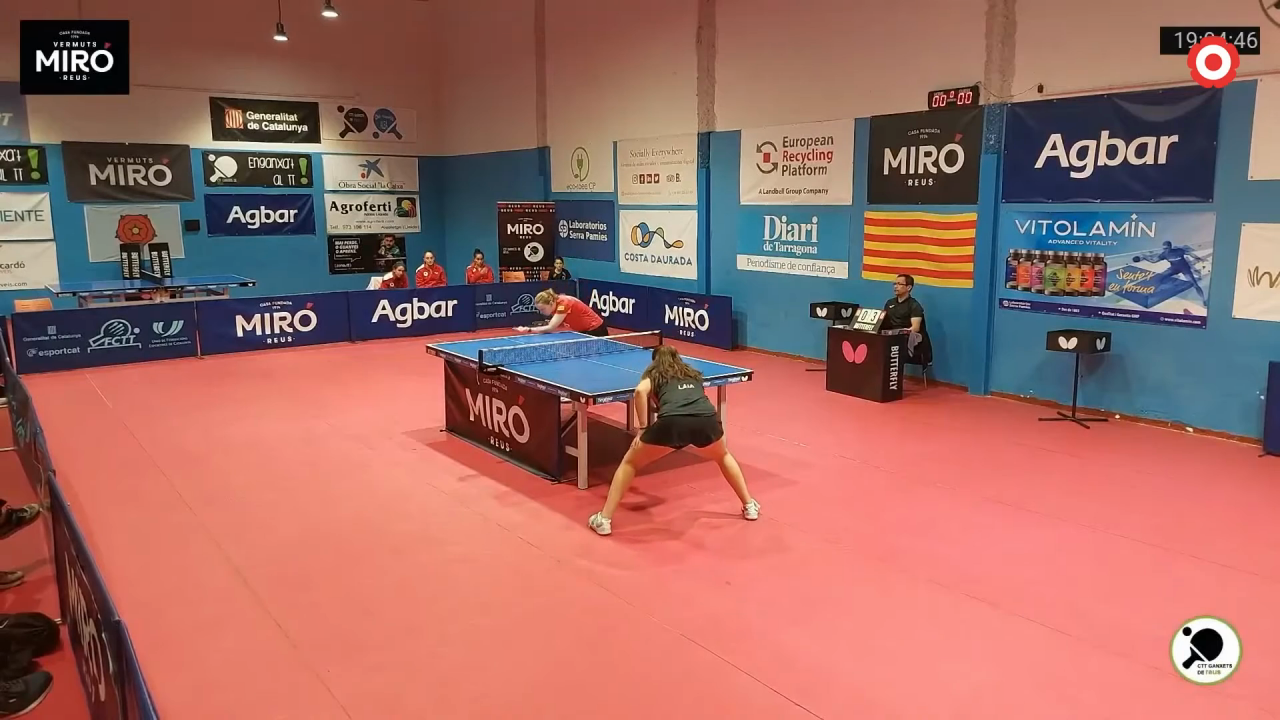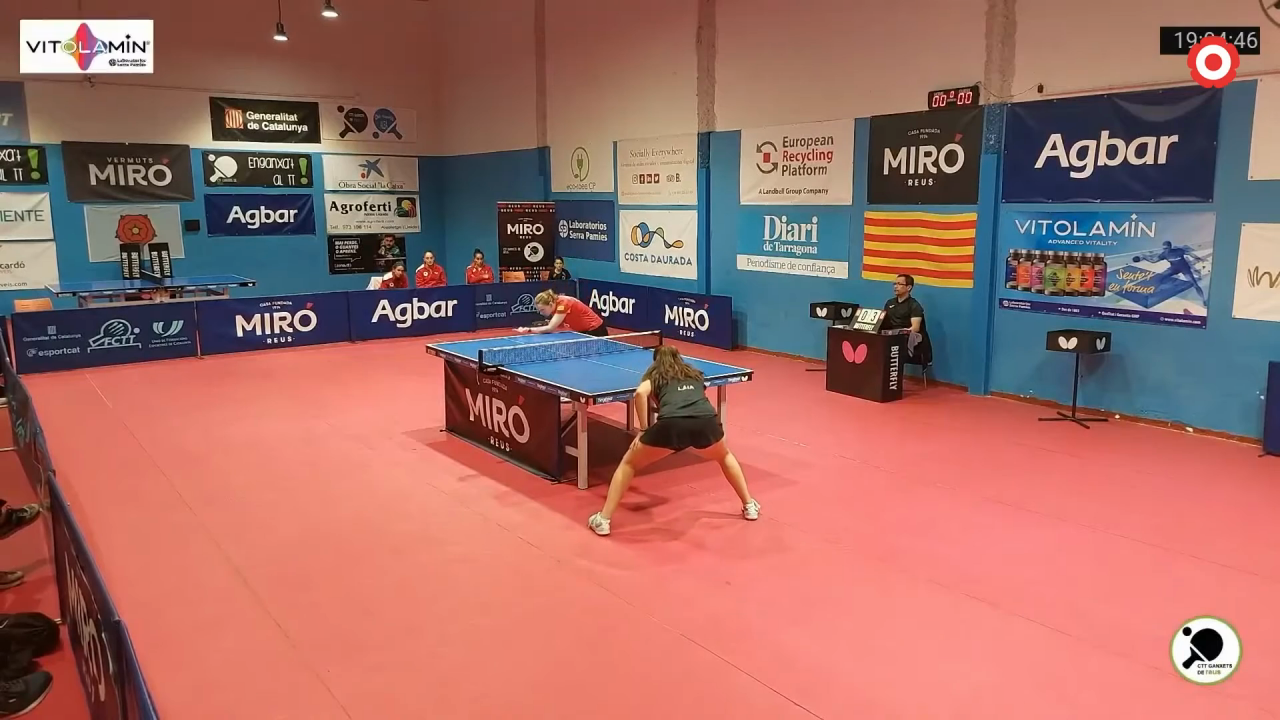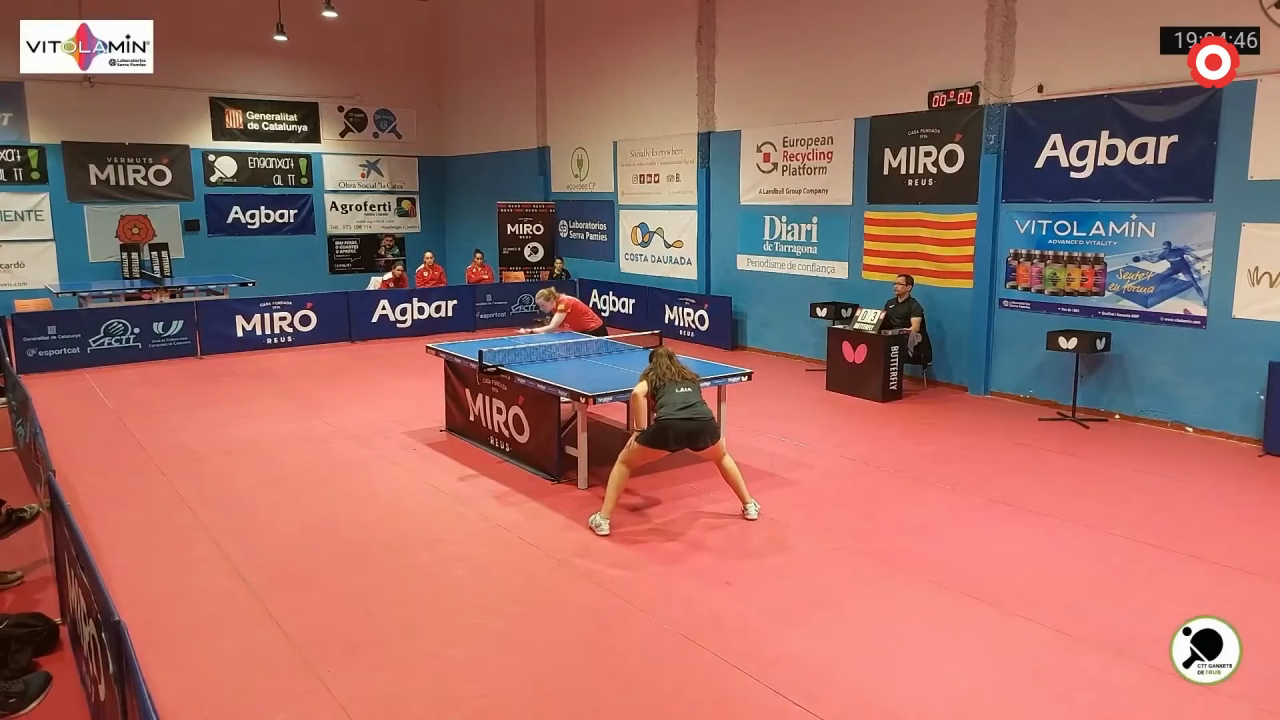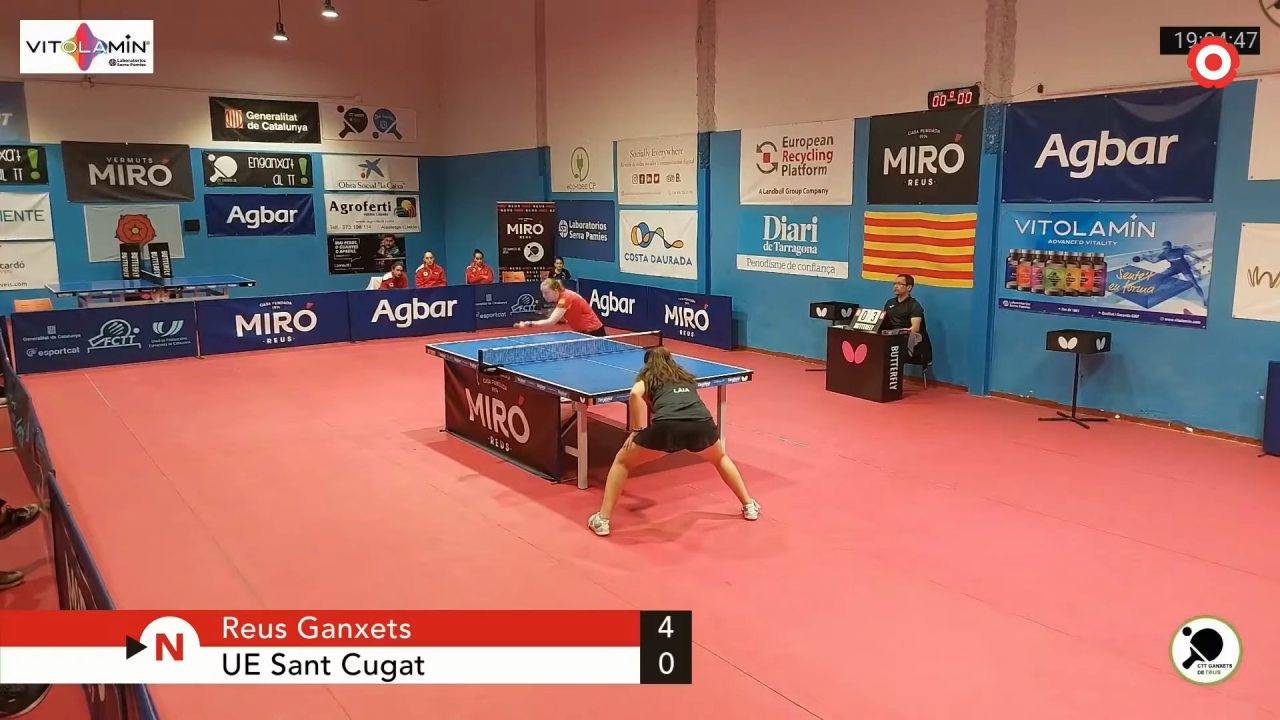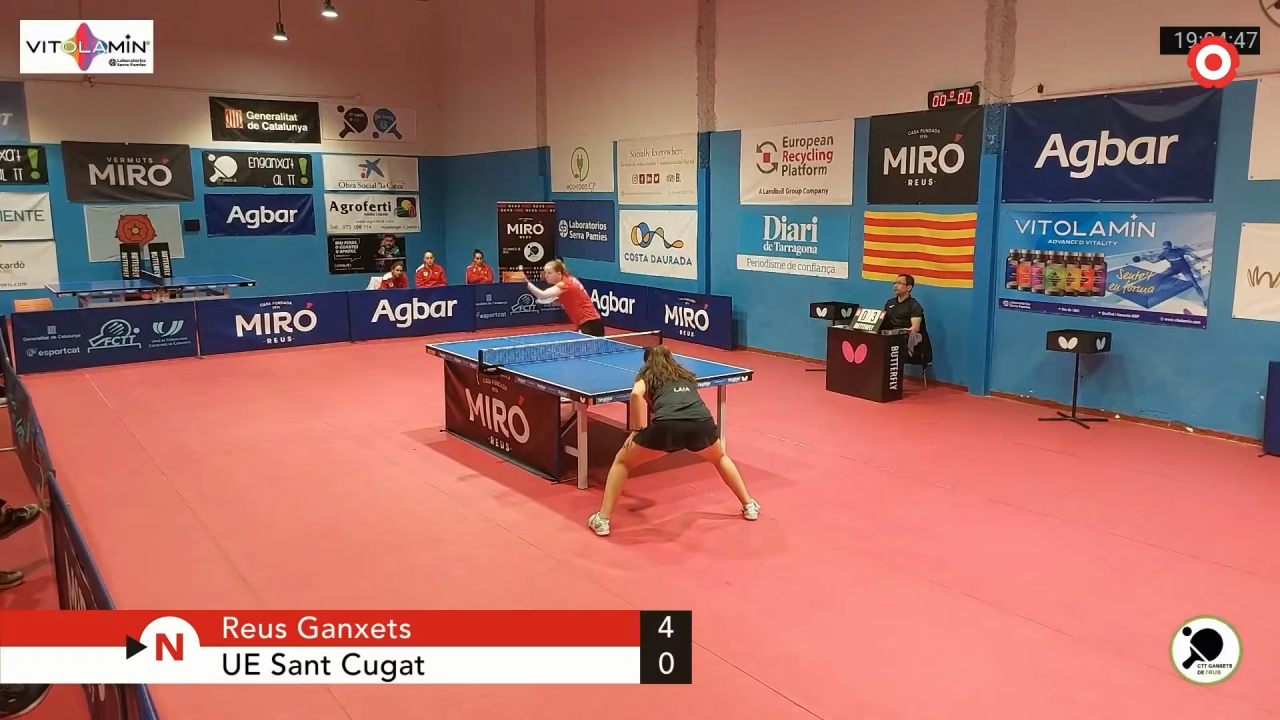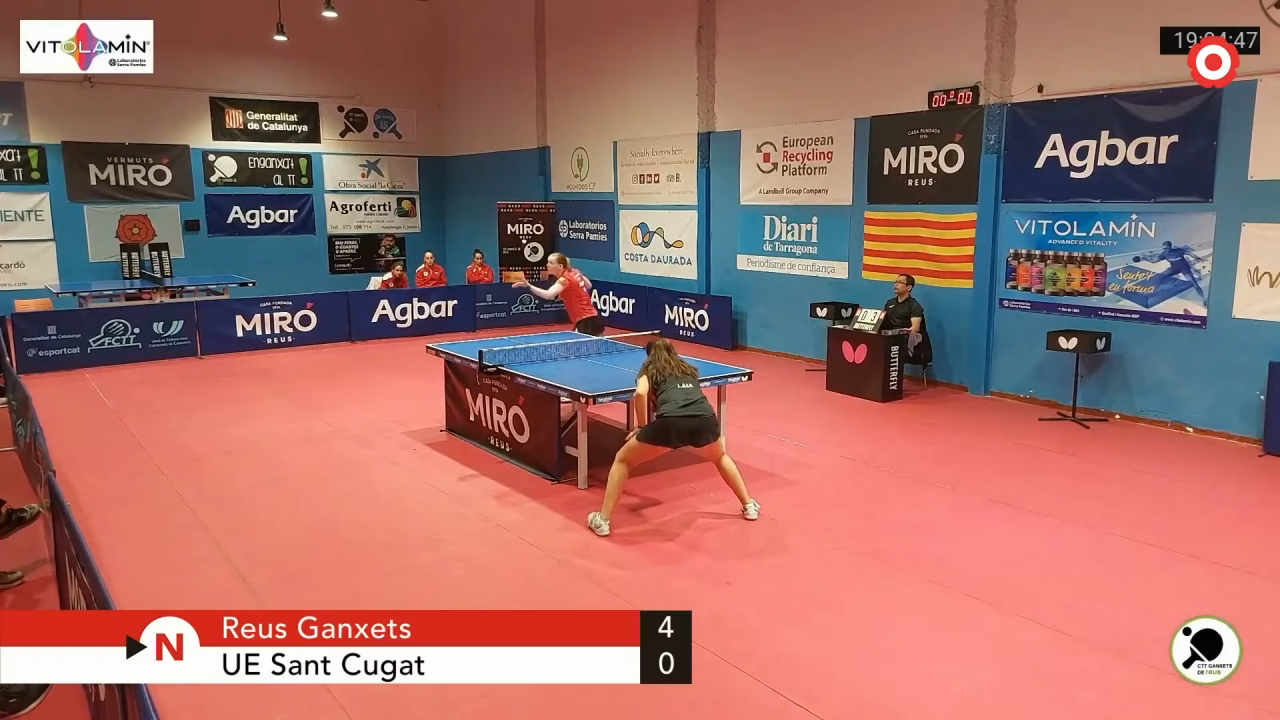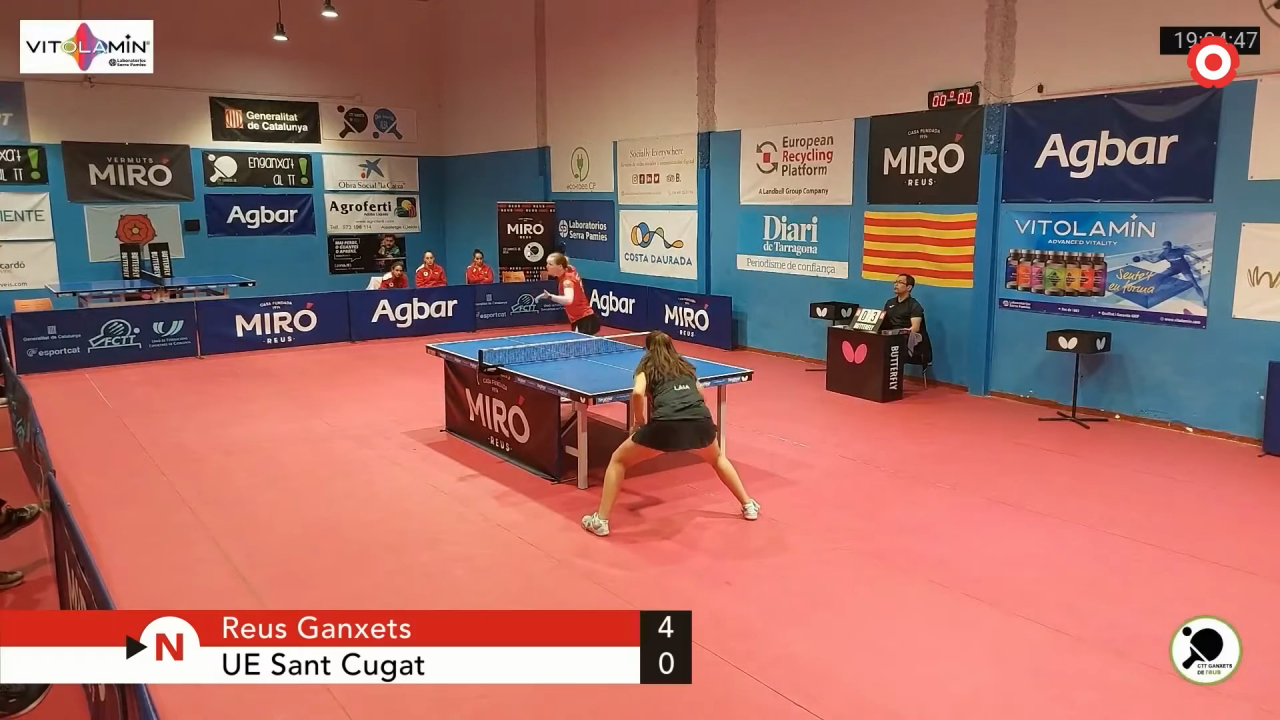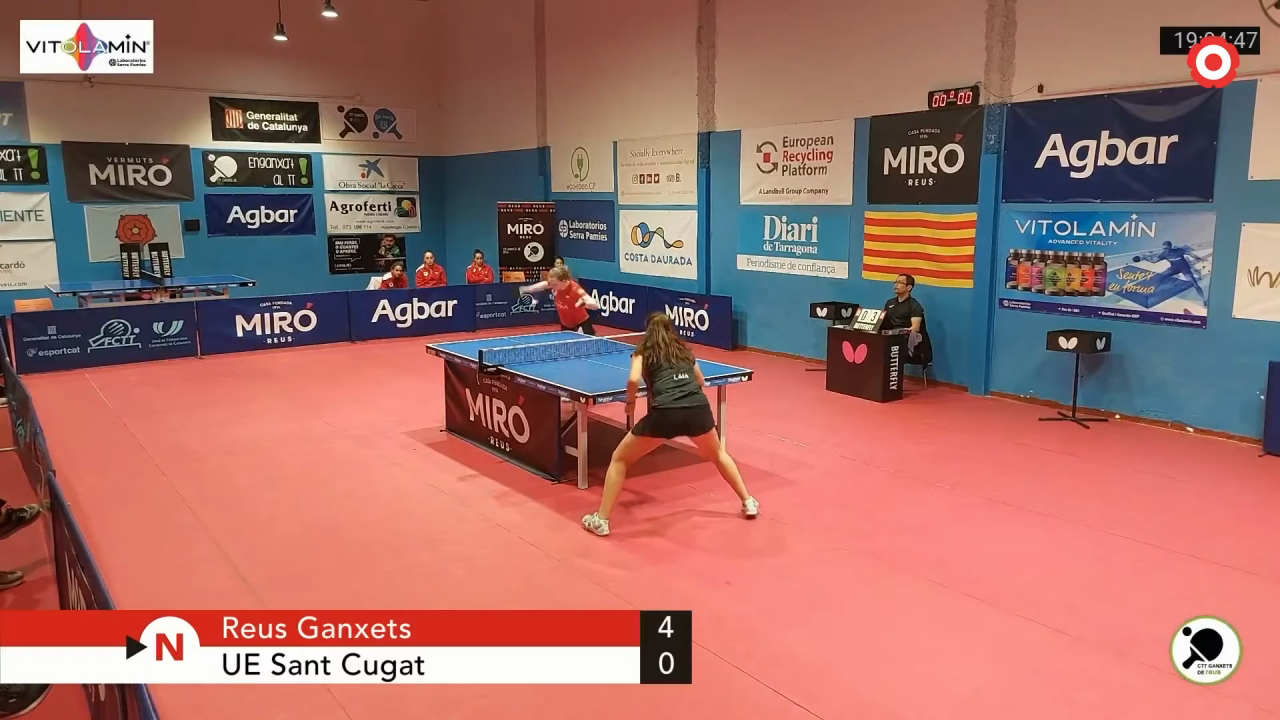
dt=0.2s
person 1, frame 1
left shoulder: (653, 374)
right shoulder: (693, 374)
left elbow: (640, 391)
left wrist: (643, 427)
left hip: (672, 421)
right hip: (707, 418)
left knee: (629, 462)
right knee: (723, 456)
left ankle: (604, 519)
right ankle: (749, 506)
person 1, frame 2
left shoulder: (654, 375)
right shoulder: (695, 375)
left elbow: (640, 394)
left wrist: (643, 429)
left hip: (672, 423)
right hip: (706, 420)
left knee: (628, 463)
right knee: (724, 456)
left ankle: (604, 520)
right ankle: (749, 505)
person 1, frame 3
left shoulder: (651, 376)
right shoulder: (691, 377)
left elbow: (637, 393)
left wrist: (640, 430)
left hip: (669, 425)
right hip: (703, 423)
left knee: (624, 462)
right knee: (722, 457)
left ankle: (603, 520)
right ankle: (749, 506)
person 1, frame 4
left shoulder: (647, 376)
right shoulder: (686, 377)
left elbow: (635, 394)
left wrist: (637, 430)
left hip: (667, 426)
right hip: (701, 424)
left knee: (622, 461)
right knee: (720, 458)
left ankle: (602, 520)
right ankle: (748, 505)
person 1, frame 5
left shoulder: (647, 375)
right shoulder: (686, 375)
left elbow: (636, 394)
left wrist: (637, 430)
left hip: (667, 426)
right hip: (701, 423)
left knee: (622, 461)
right knee: (720, 458)
left ankle: (603, 520)
right ankle: (748, 505)
person 1, frame 6
left shoulder: (649, 370)
right shoulder: (688, 370)
left elbow: (640, 393)
left wrist: (641, 426)
left hip: (670, 422)
right hip: (704, 419)
left knee: (622, 460)
right knee: (720, 457)
left ankle: (603, 520)
right ankle: (748, 505)
person 1, frame 7
left shoulder: (647, 367)
right shoulder: (686, 367)
left elbow: (638, 393)
left wrist: (639, 423)
left hip: (666, 424)
right hip: (700, 420)
left knee: (618, 460)
right knee: (717, 459)
left ankle: (601, 520)
right ankle: (748, 505)
person 1, frame 8
left shoulder: (644, 351)
right shoulder: (683, 350)
left elbow: (633, 380)
right elbow: (701, 381)
left wrist: (630, 402)
left hip: (665, 412)
right hip: (699, 408)
left knee: (620, 459)
right knee: (717, 453)
left ankle: (601, 520)
right ankle: (748, 503)
